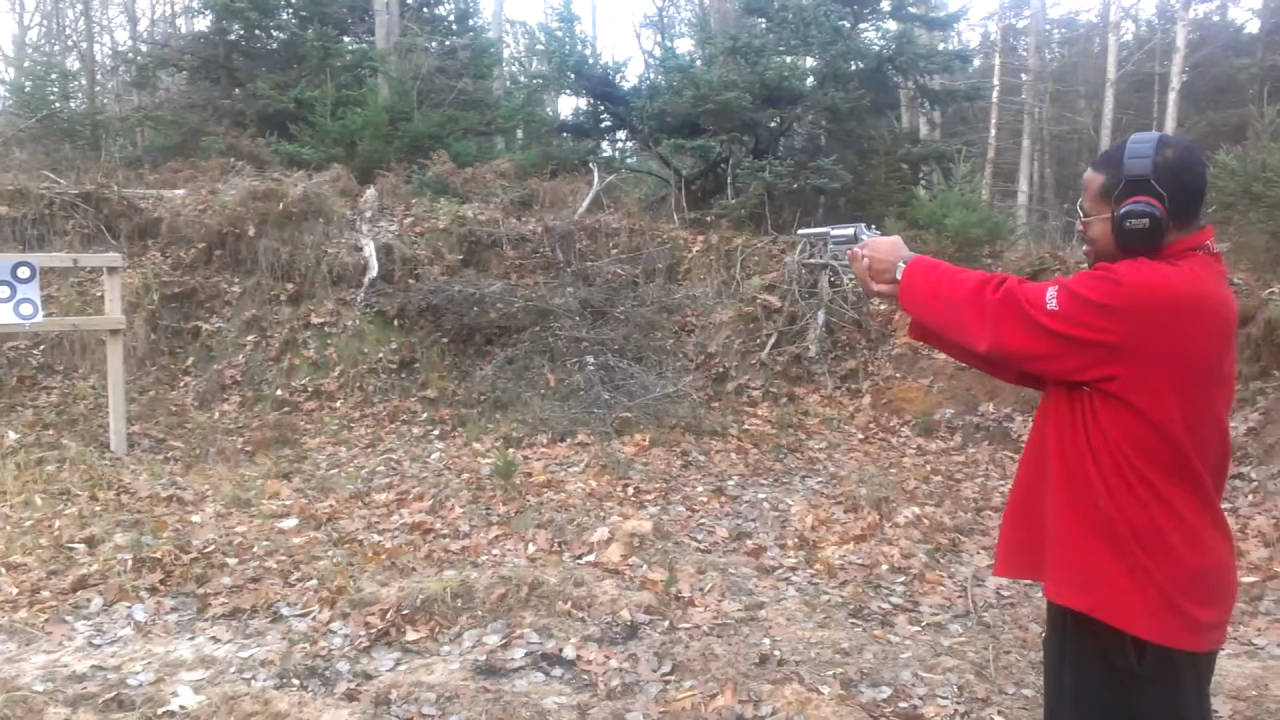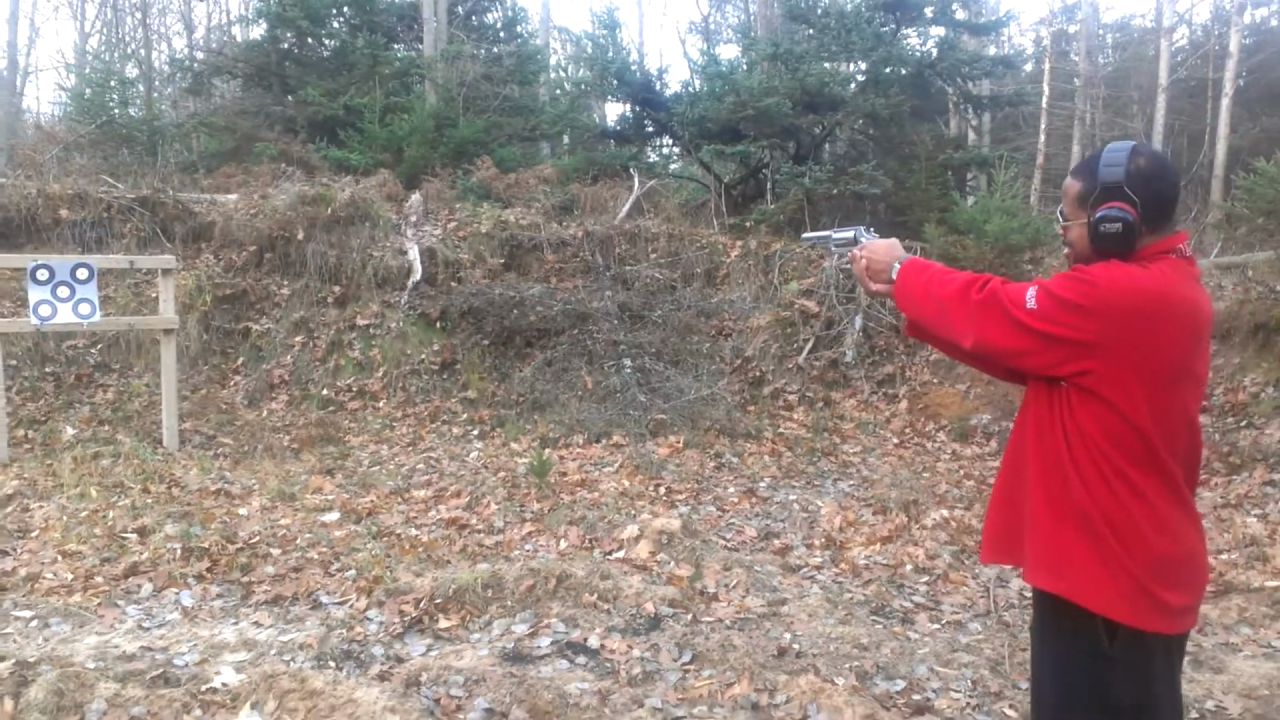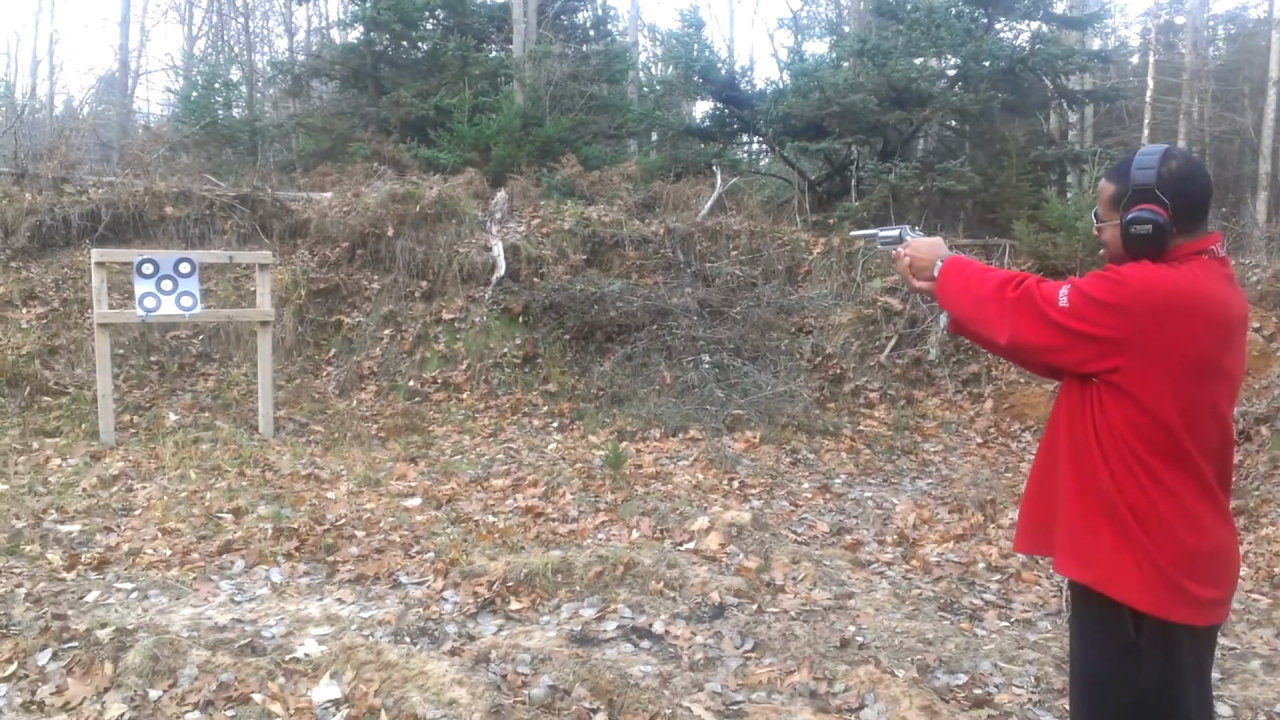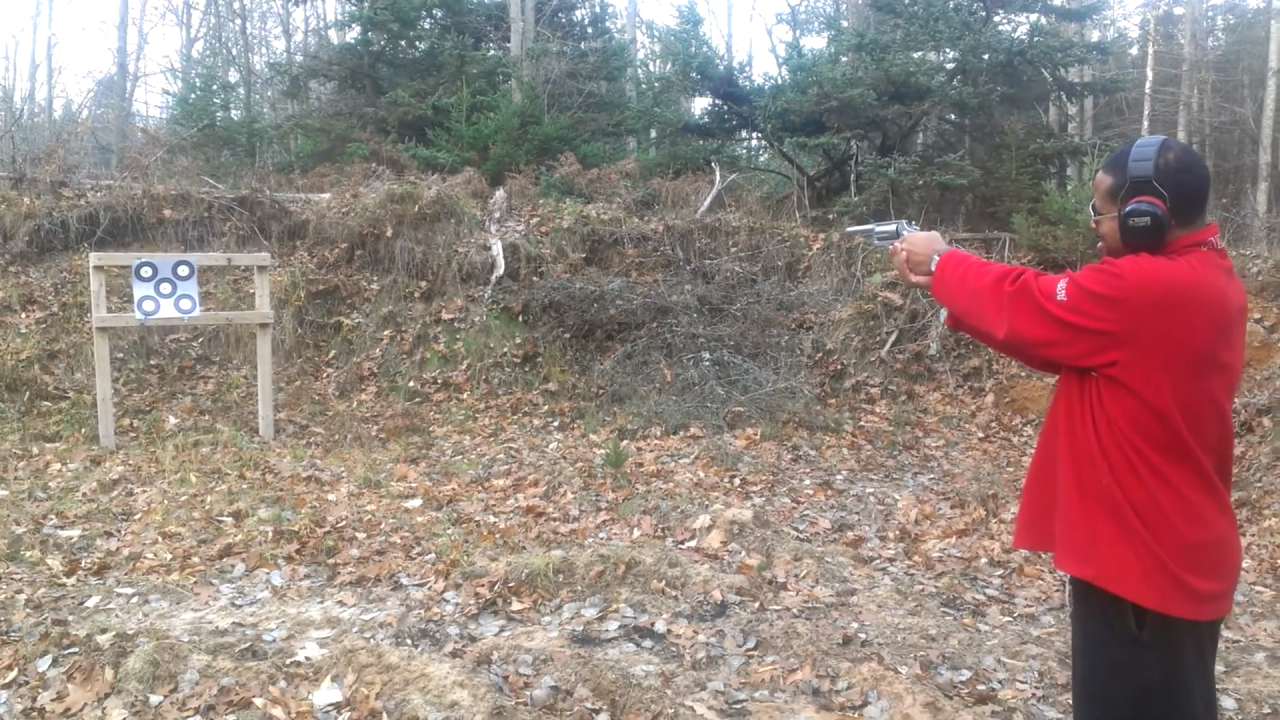
dt=1s
person 1, frame 1
left shoulder: (1143, 298)
right shoulder: (1181, 283)
left elbow: (1010, 318)
right elbow: (1035, 341)
left wrist: (906, 270)
right wrist: (910, 291)
left hip: (1141, 590)
right hip: (1142, 576)
person 1, frame 2
left shoulder: (1117, 297)
right shoulder: (1163, 285)
left elbow: (993, 314)
right elbow: (1025, 338)
left wrist: (901, 270)
right wrist: (907, 292)
left hip: (1114, 574)
right hip: (1132, 564)
person 1, frame 3
left shoulder: (1147, 296)
right shoulder: (1204, 284)
left elbow: (1028, 312)
right elbow: (1061, 331)
left wrist: (943, 267)
right wrist: (950, 287)
left hip: (1145, 567)
right hip: (1174, 558)
person 1, frame 4
left shoulder: (1144, 289)
right shoulder: (1204, 276)
left elbow: (1027, 308)
right elbow: (1061, 325)
left wrist: (940, 261)
right wrist: (947, 284)
left hip: (1147, 561)
right hip: (1176, 553)
